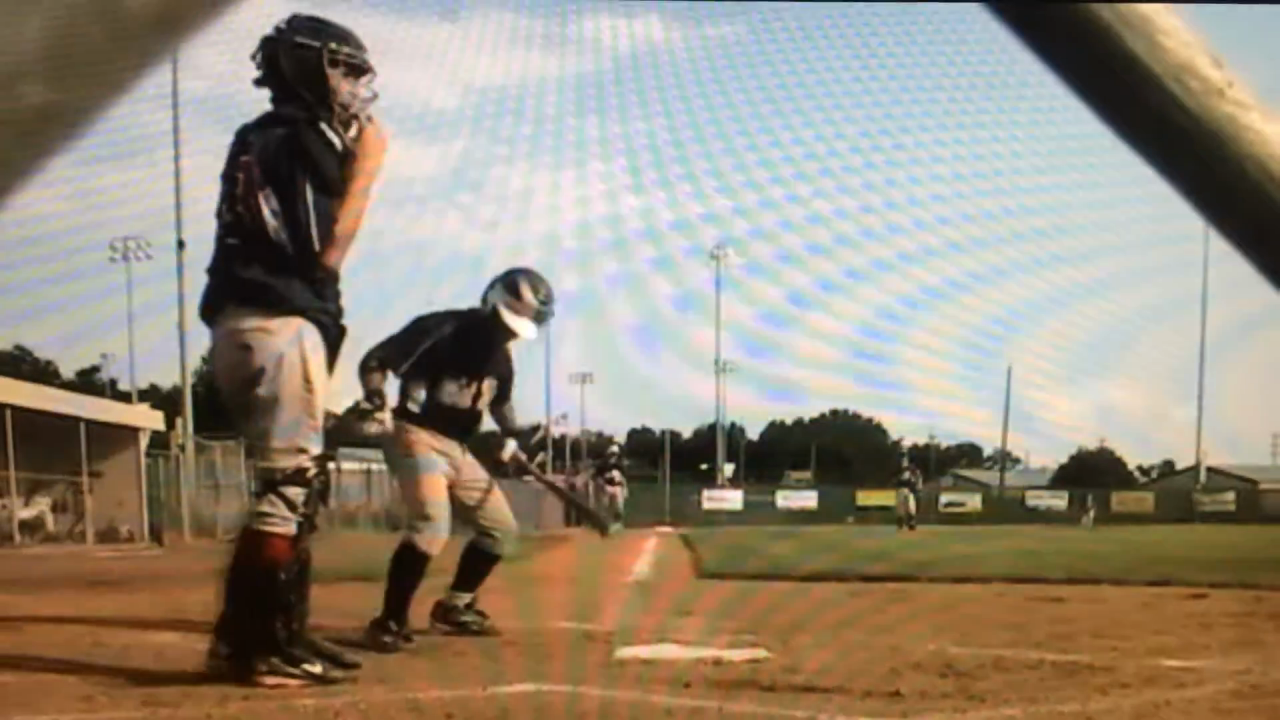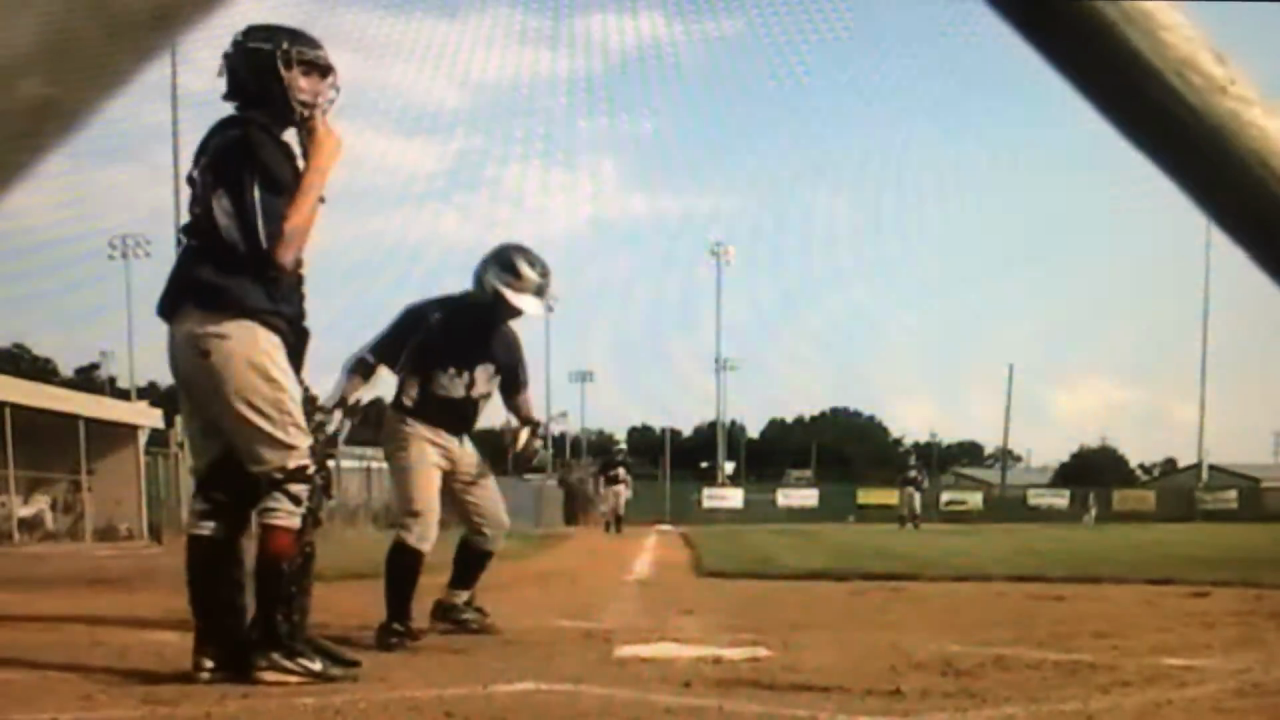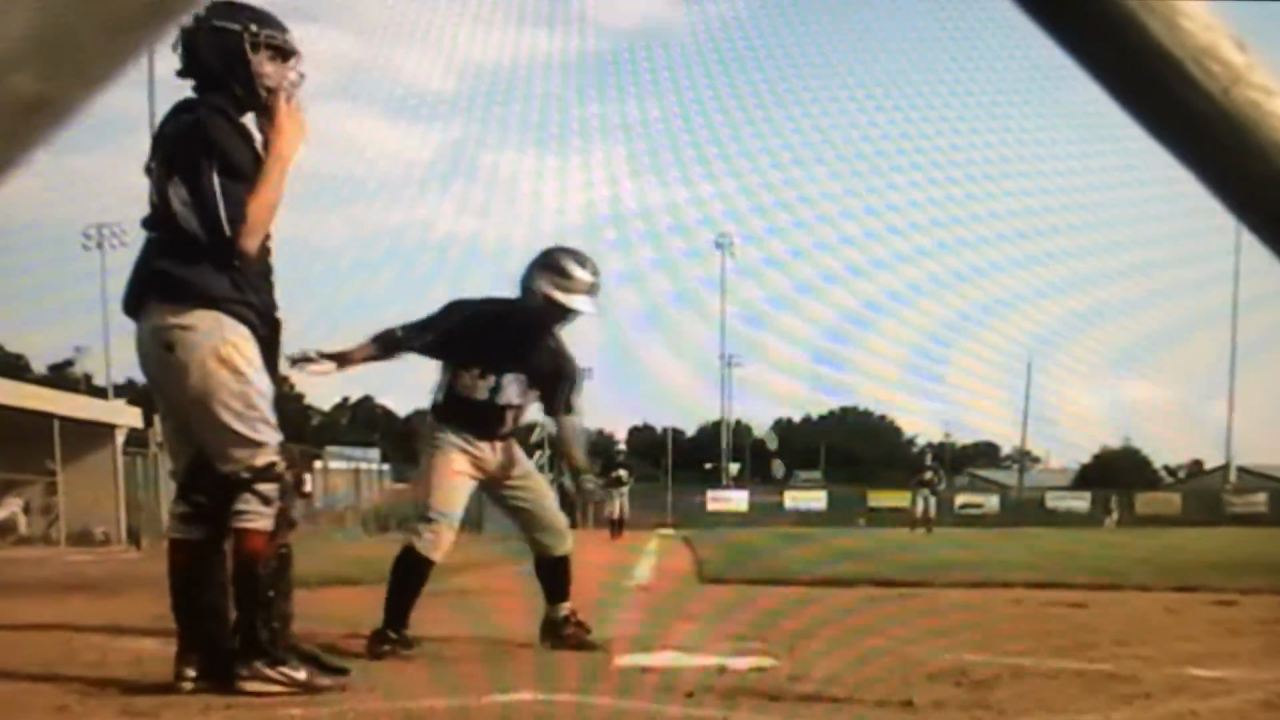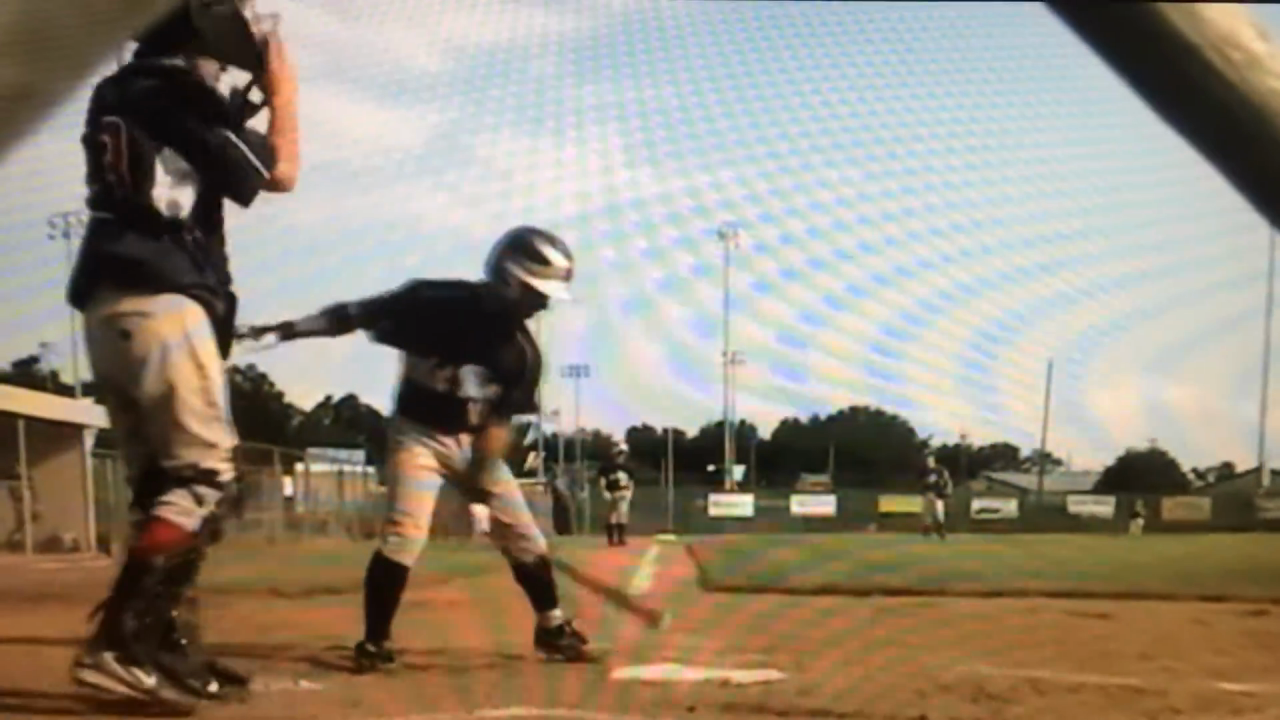
dt=0.5s
person 1, frame 1
left shoulder: (252, 141)
right shoulder: (302, 142)
right elbow: (325, 251)
left wrist: (345, 164)
right wrist: (365, 168)
left hip: (235, 325)
right hip: (281, 326)
left knee: (282, 482)
right knee: (291, 482)
left ankle: (240, 636)
right ankle: (277, 646)
person 1, frame 2
left shoulder: (229, 143)
right shoulder: (254, 143)
right elbow: (280, 251)
left wrist: (308, 168)
right wrist: (319, 166)
left hip: (199, 329)
right hip: (237, 328)
left knee: (220, 488)
right knee: (292, 477)
left ankle: (220, 643)
right ankle: (280, 644)
person 1, frame 3
left shoulder: (194, 127)
right shoulder: (209, 126)
left elbow: (230, 228)
right elbow: (243, 237)
left wrist: (271, 148)
right wrist: (281, 150)
left hip: (172, 322)
right hip: (206, 319)
left knee: (202, 488)
right knee: (261, 478)
left ankle: (203, 651)
right ankle: (259, 653)
person 1, frame 4
left shoulder: (116, 94)
right shoulder: (181, 98)
right elbow: (279, 171)
left wrist: (244, 103)
right wrist: (281, 82)
left hip: (107, 305)
right hip: (161, 303)
left knee: (160, 478)
right knee: (203, 475)
left ankle: (173, 655)
right ankle: (117, 643)
person 2, frame 1
left shoulder: (501, 357)
right shoulder: (439, 329)
left elbow: (499, 400)
right elbow: (373, 361)
left wrist: (511, 434)
right wrist: (377, 402)
left hip: (457, 448)
right hip: (417, 438)
left knee: (500, 527)
right knee: (432, 525)
left ankle: (455, 607)
right ankle: (391, 622)
person 2, frame 2
left shoulder: (505, 340)
right shoulder: (430, 319)
left elbow: (515, 389)
right elbow: (370, 359)
left wrist: (529, 423)
right wrist: (340, 400)
left hip: (461, 439)
right hip: (415, 430)
left knee: (491, 522)
right knee: (420, 522)
left ankle: (452, 605)
right ankle: (397, 624)
person 2, frame 3
left shoulder: (555, 356)
right shoulder: (471, 318)
left elbow: (564, 418)
right elbow: (399, 339)
left wrist: (580, 469)
right wrist: (339, 359)
left hip: (503, 448)
right hip: (452, 438)
left knee: (552, 528)
right knee: (434, 530)
left ankle: (559, 619)
right ankle: (392, 629)
person 2, frame 4
left shoulder: (521, 353)
right shoulder: (429, 303)
left elbow: (498, 423)
right elbow: (352, 316)
left wrist: (482, 492)
right wrist: (287, 331)
left hip: (475, 444)
right hip: (416, 435)
left knee: (523, 535)
right knee: (404, 533)
left ankle: (553, 627)
right ankle: (375, 642)
